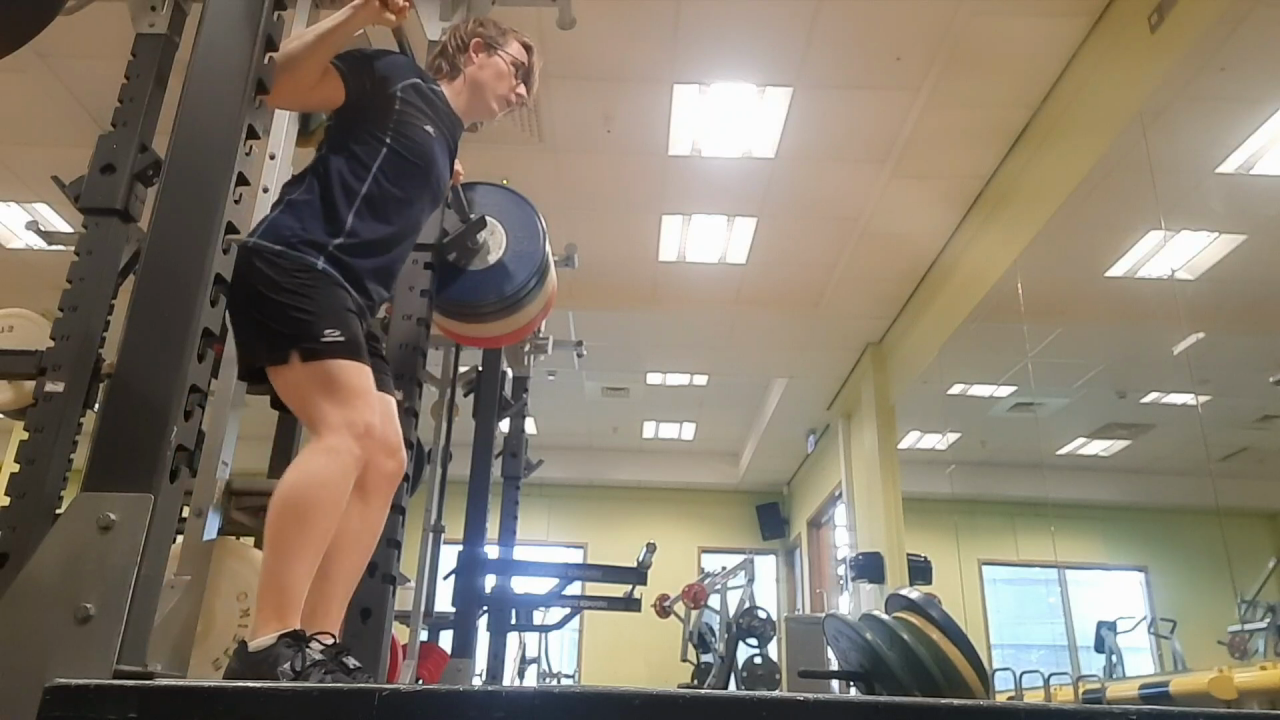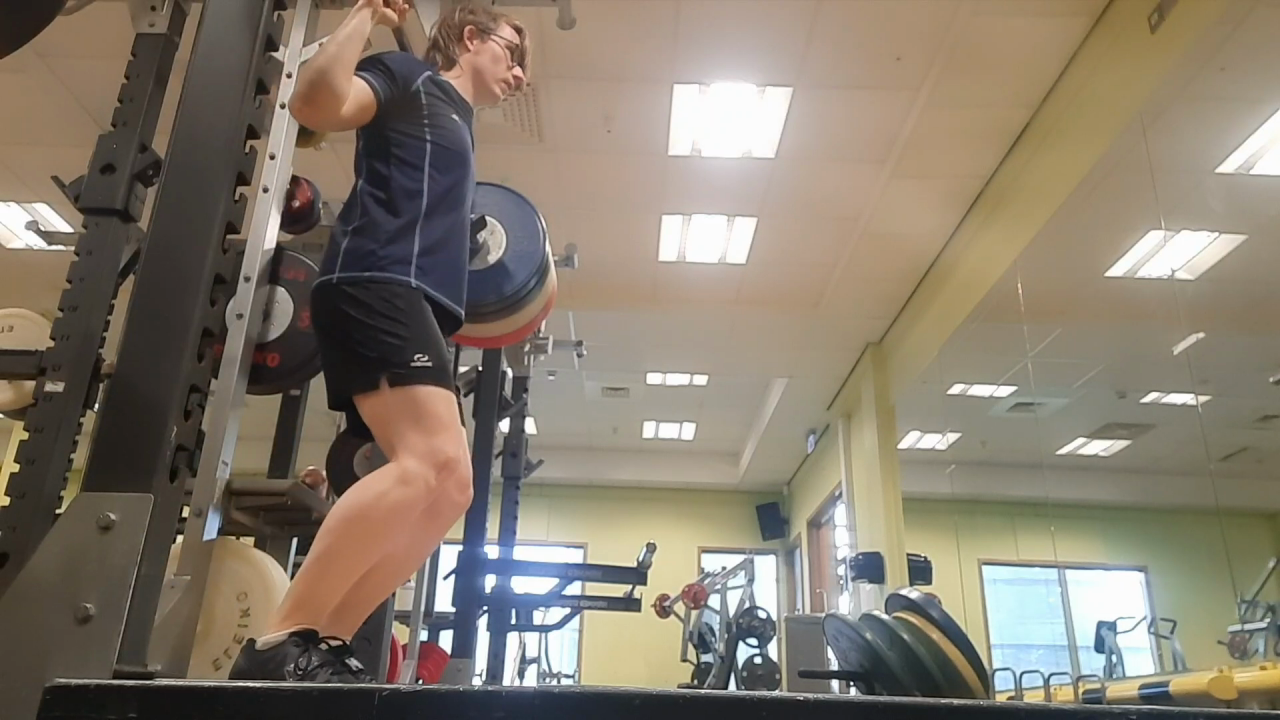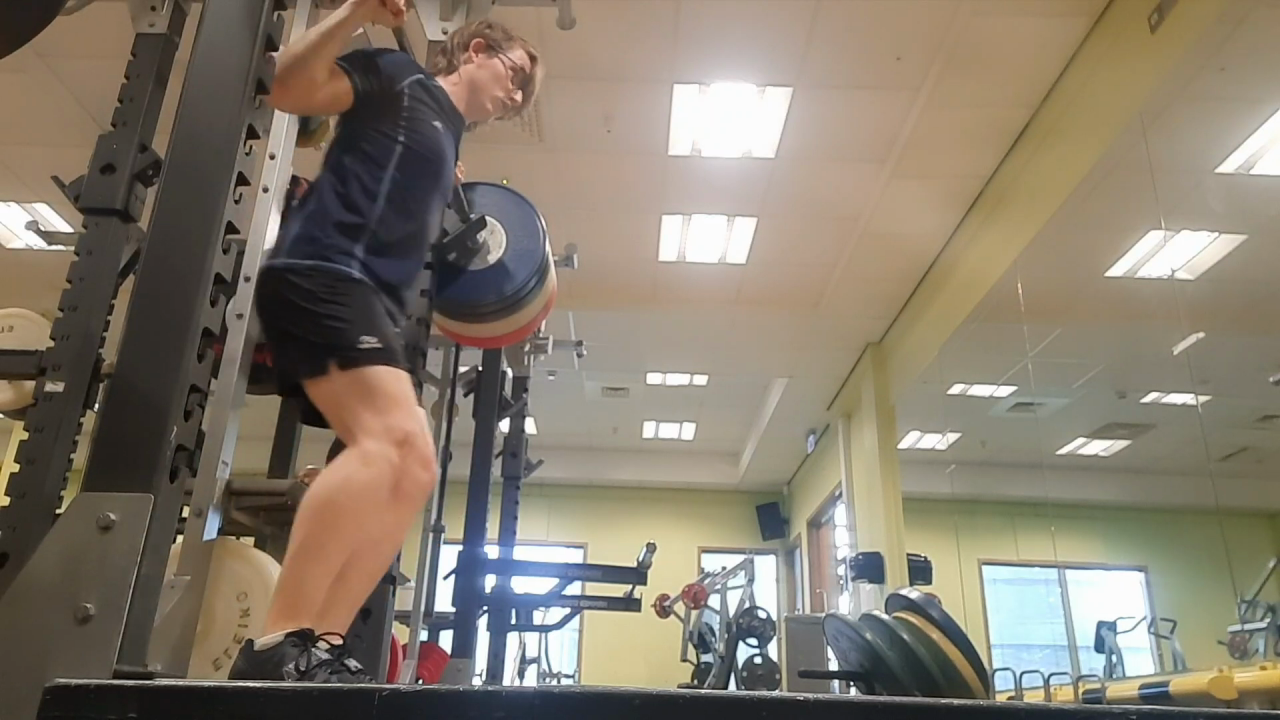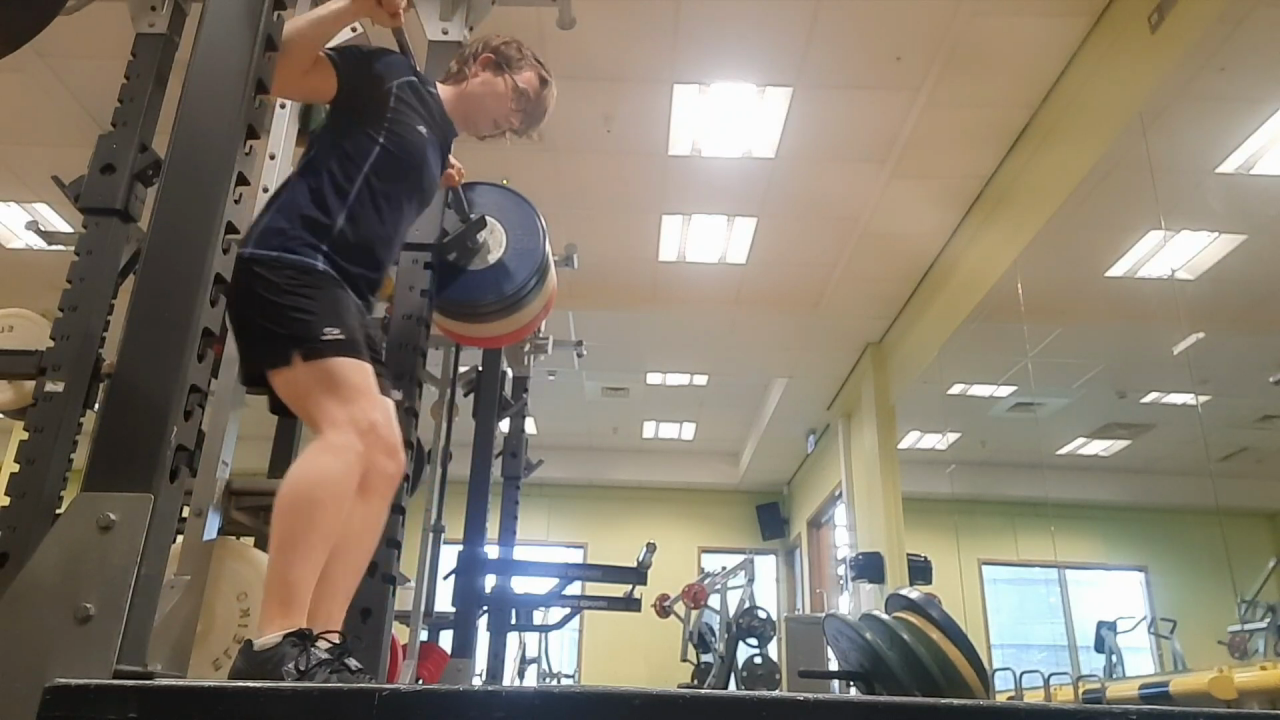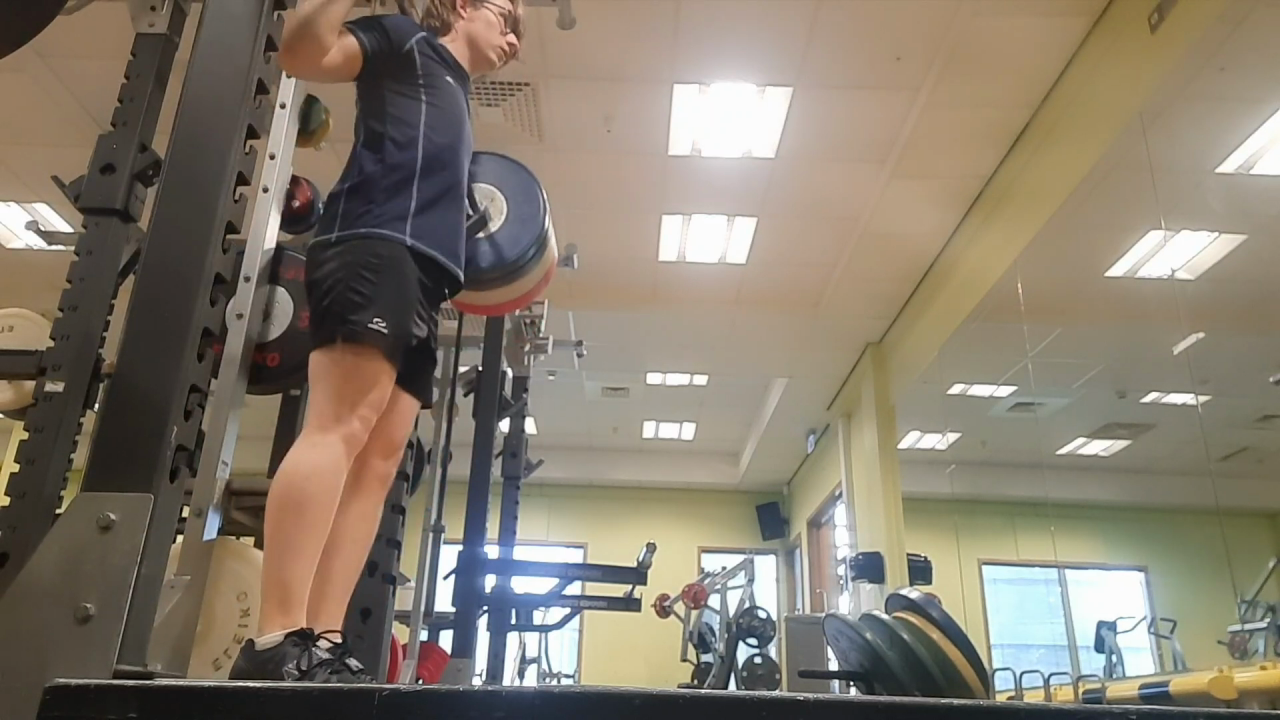
dt=1s
person 1, frame 1
left shoulder: (445, 143)
right shoulder: (396, 79)
right elbow: (280, 84)
left wrist: (442, 192)
left hip: (341, 295)
right hip: (295, 265)
left knee: (382, 461)
right knee: (348, 431)
left ankle: (316, 644)
right ankle: (268, 648)
person 1, frame 2
left shoulder: (452, 123)
right shoulder: (410, 78)
right elbow: (316, 101)
left hip: (410, 303)
right hip: (378, 287)
left knee: (449, 487)
right knee: (426, 462)
left ankle: (322, 645)
right ankle: (279, 645)
person 1, frame 3
left shoulder: (445, 137)
right shoulder: (399, 79)
right elbow: (288, 86)
left wrist: (439, 189)
left hip: (362, 296)
right hip: (320, 276)
left knee: (412, 469)
right knee: (386, 440)
left ankle: (320, 646)
right ankle: (277, 645)
person 1, frame 4
left shoulder: (437, 147)
right shoulder: (390, 77)
right elbow: (276, 70)
left wrist: (437, 191)
left hip: (336, 288)
right hip: (290, 265)
left knee: (381, 460)
right knee: (354, 429)
left ankle: (318, 643)
right ankle: (275, 644)
person 1, frame 5
left shoulder: (450, 93)
left hip: (416, 272)
right hip: (374, 244)
left knee: (379, 458)
right knee: (341, 426)
left ankle: (321, 643)
right ankle: (275, 644)
